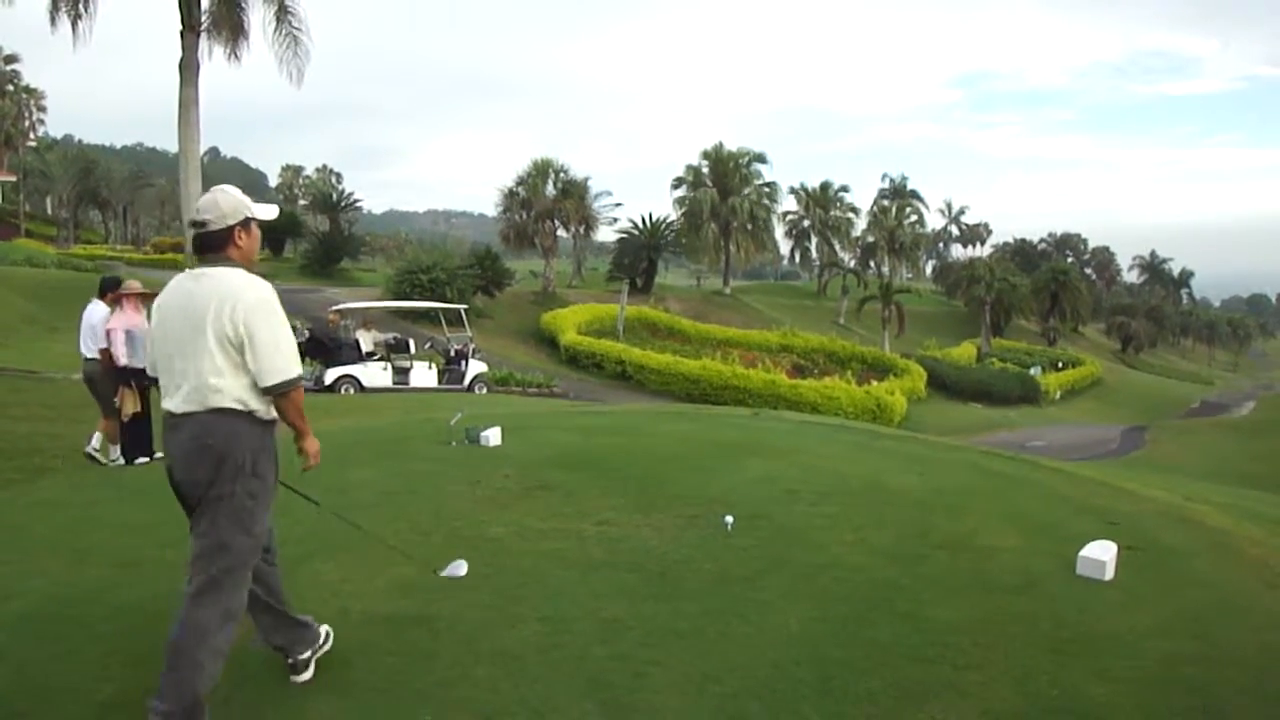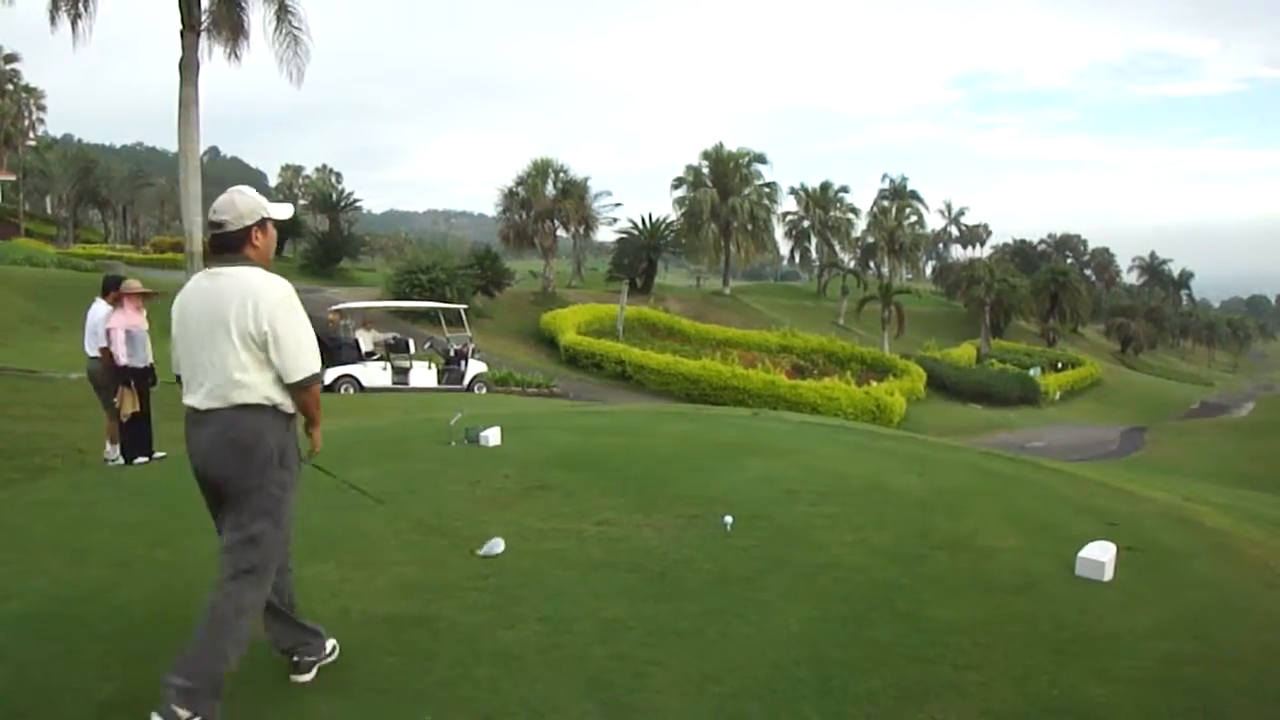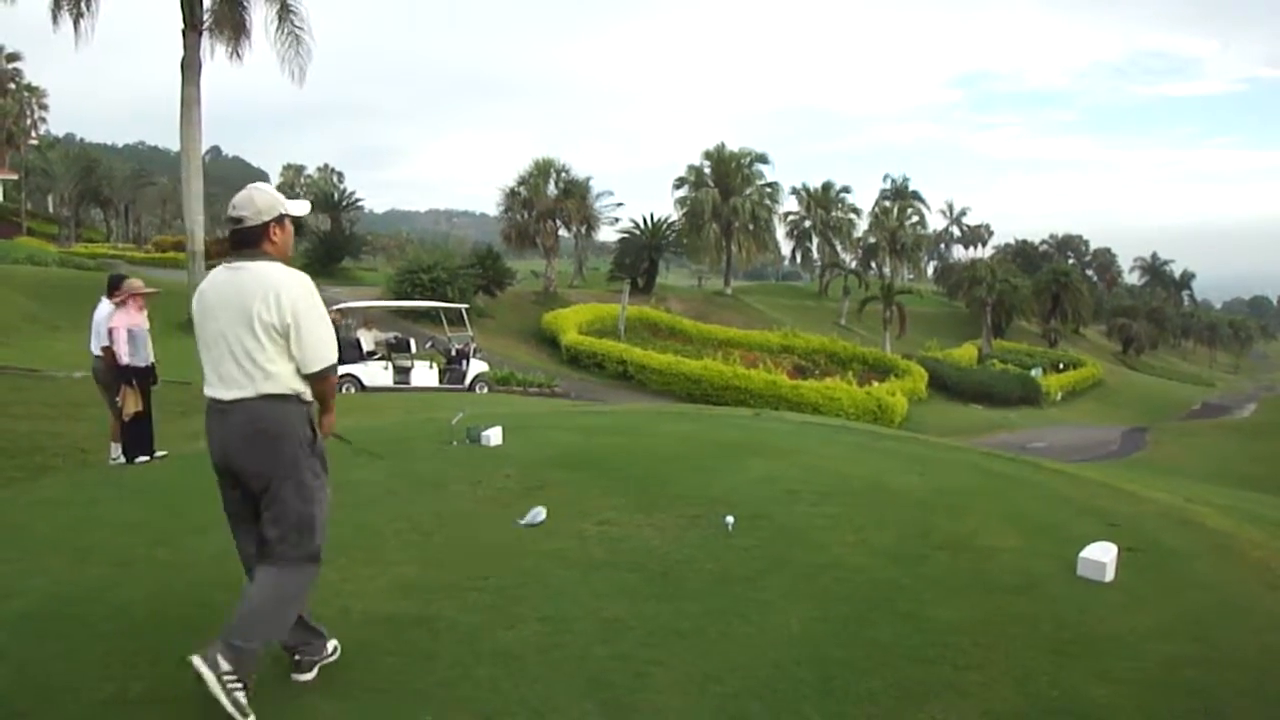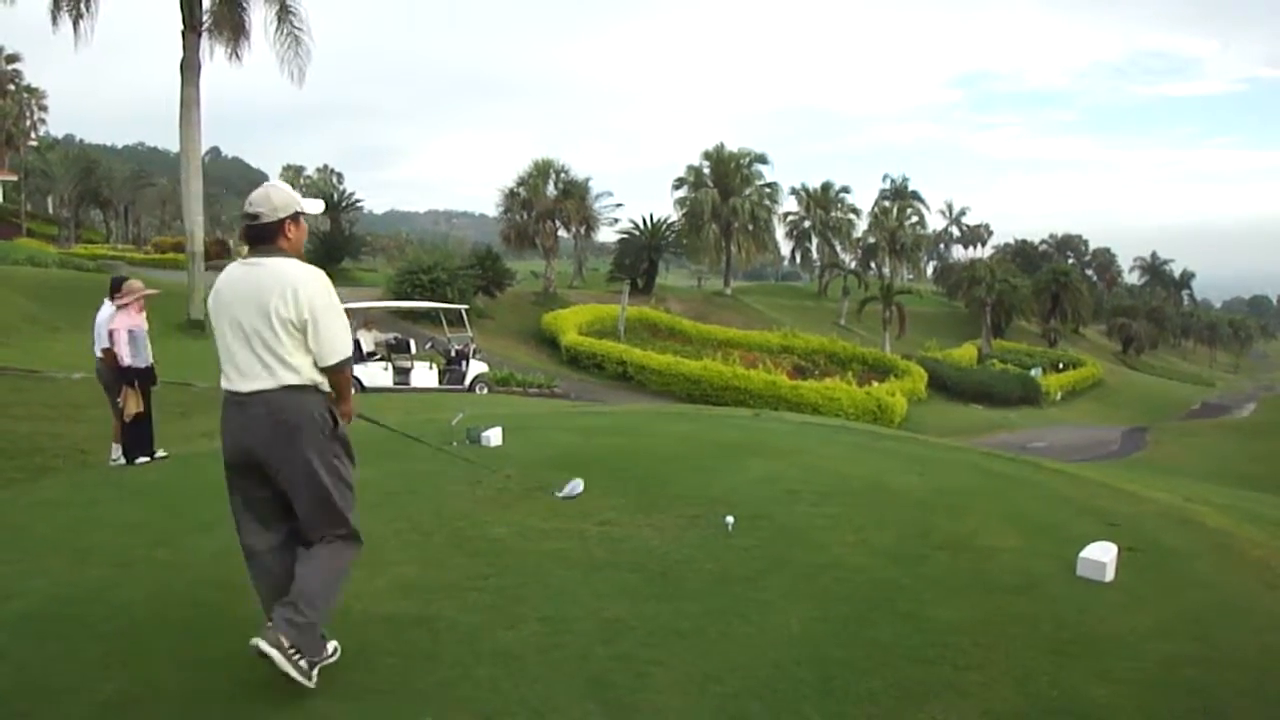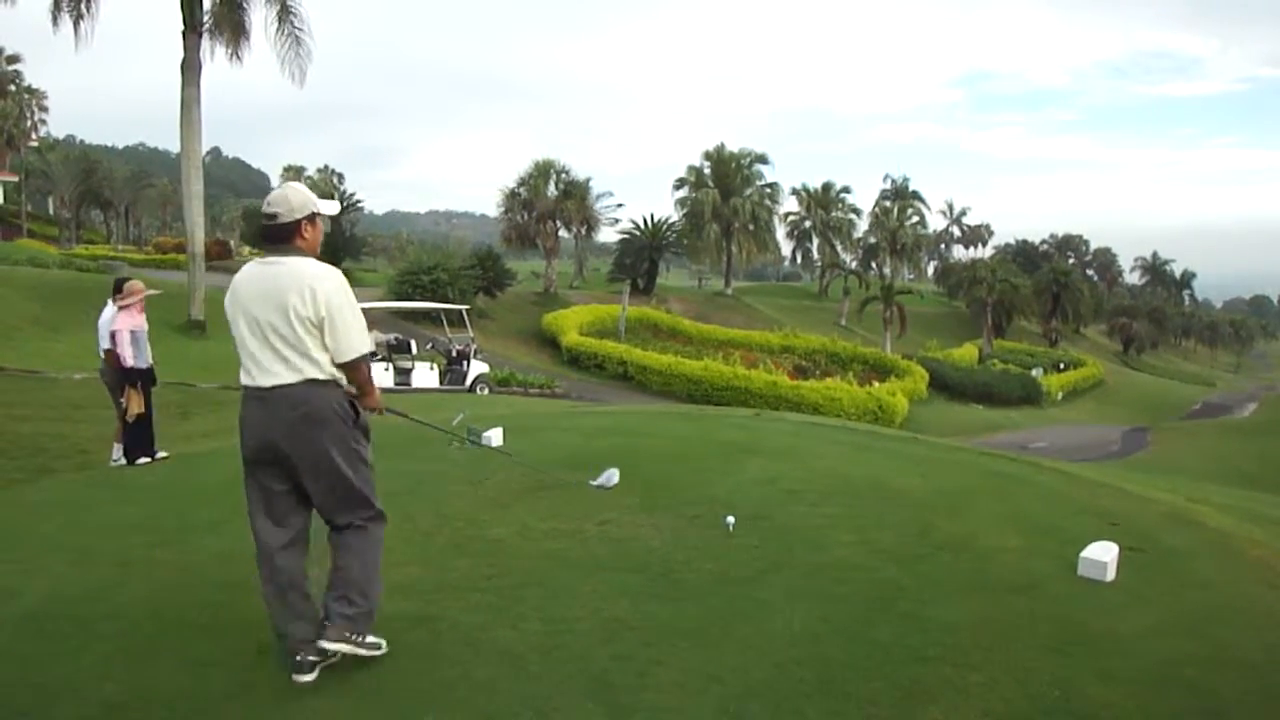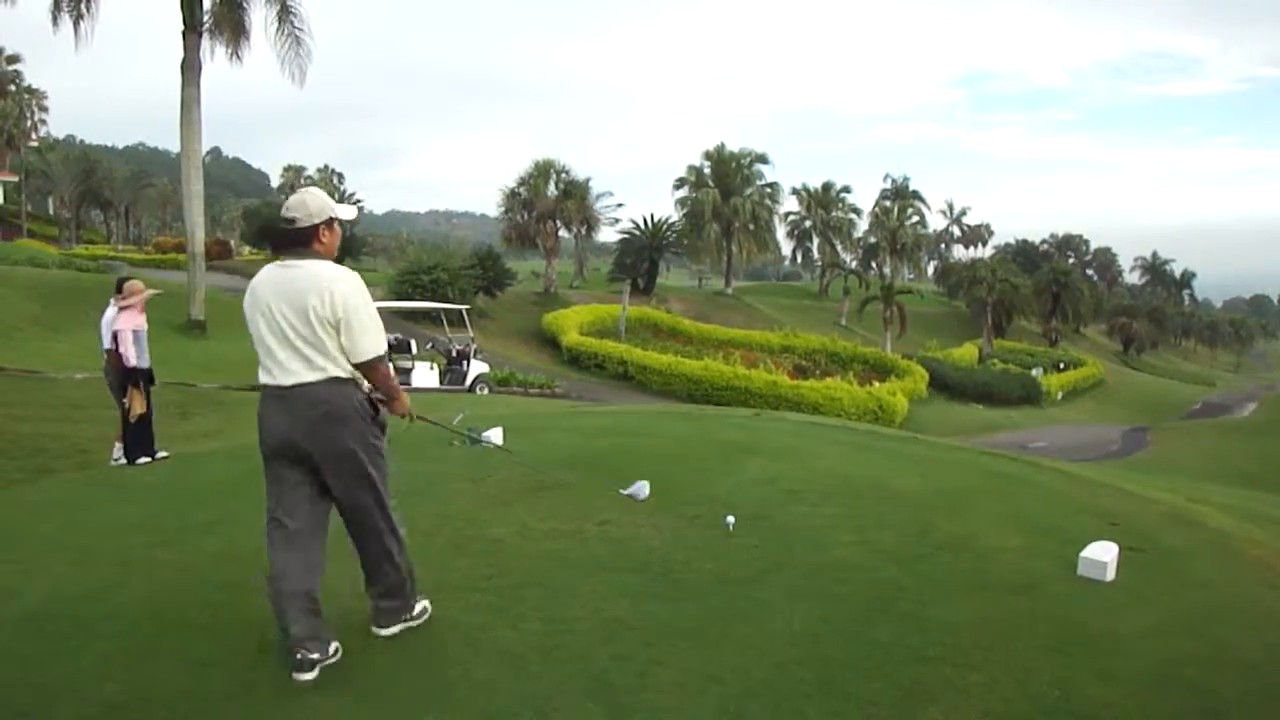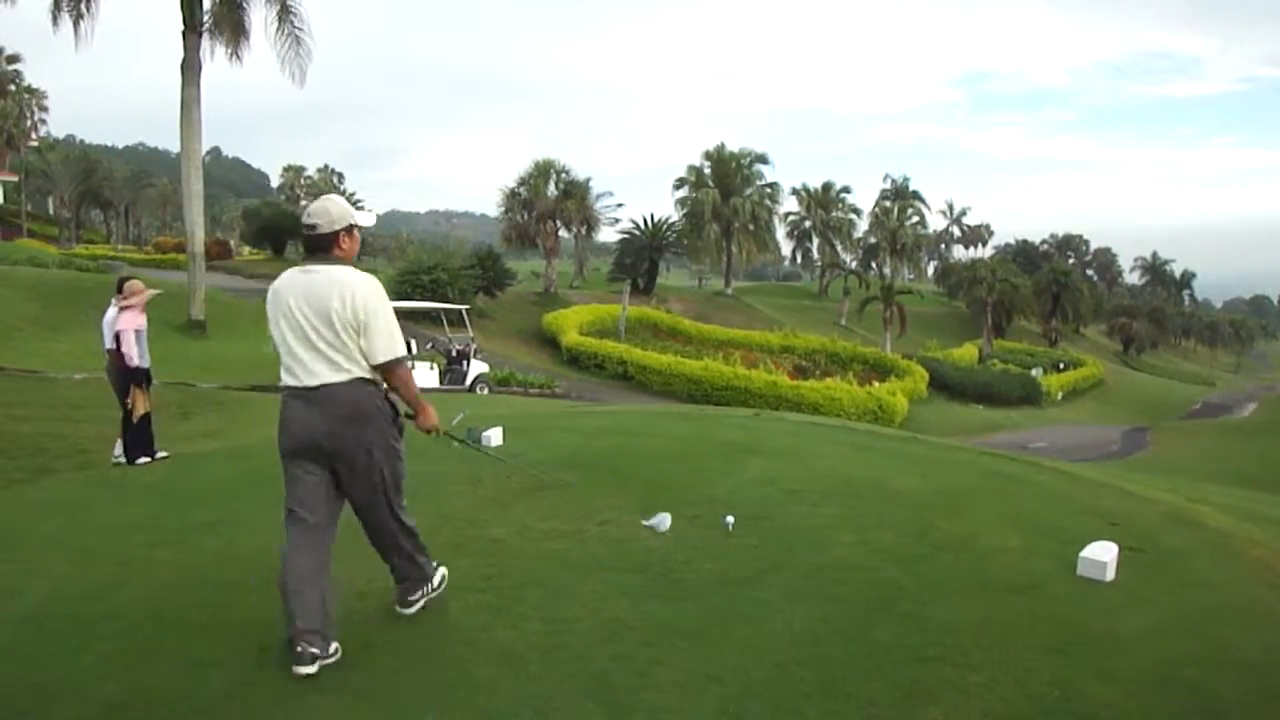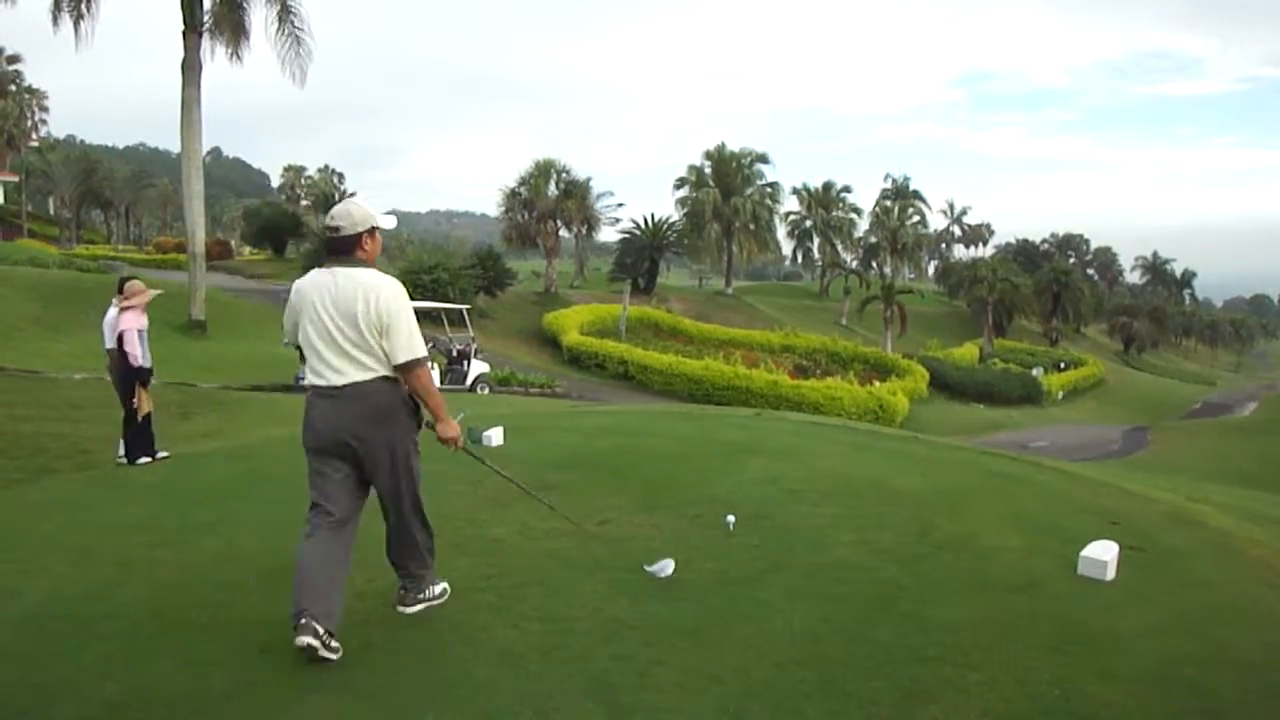
dt=0.1s
person 1, frame 1
left shoulder: (170, 294)
right shoulder: (250, 293)
left elbow: (160, 373)
right elbow: (283, 382)
right wrist: (305, 435)
left hip: (180, 437)
right hip: (232, 441)
left knee: (251, 551)
right knee: (217, 581)
left ankle: (297, 643)
person 1, frame 2
left shoulder: (189, 293)
right shoulder: (270, 290)
left elbow: (185, 370)
right elbow: (302, 377)
right wrist: (314, 424)
left hip: (202, 432)
right hip: (255, 435)
left knee: (262, 549)
right knee: (247, 569)
left ankle: (302, 646)
person 1, frame 3
left shoulder: (208, 288)
right shoulder: (291, 285)
right elbow: (321, 368)
right wrist: (325, 411)
left hip: (222, 424)
right hip: (277, 424)
left knee: (264, 547)
right knee: (295, 554)
left ankle: (305, 645)
right ankle: (229, 656)
person 1, frame 4
left shoulder: (223, 284)
right shoulder: (306, 280)
right elbow: (336, 359)
right wrist: (343, 399)
left hip: (238, 417)
right hip: (295, 415)
left knee: (267, 540)
right knee: (333, 532)
left ankle: (304, 643)
right ankle: (290, 633)
person 1, frame 5
left shoulder: (240, 282)
right shoulder: (323, 278)
right elbow: (352, 357)
right wrist: (367, 393)
left hip: (258, 412)
right hip: (315, 411)
left knee: (277, 534)
right knee: (356, 518)
left ankle: (303, 648)
right ankle: (345, 624)
person 1, frame 6
left shoulder: (258, 285)
right shoulder: (340, 281)
right elbow: (369, 358)
right wrist: (394, 397)
left hip: (277, 411)
right hip: (334, 409)
left knee: (291, 532)
right knee: (371, 515)
left ankle: (306, 645)
right ankle: (393, 608)
person 1, frame 7
left shoulder: (280, 288)
right shoulder: (361, 286)
right elbow: (390, 362)
right wrist: (421, 408)
left hip: (298, 411)
right hip: (356, 409)
left knee: (305, 525)
right knee: (384, 510)
left ankle: (307, 639)
right ankle: (415, 585)
person 1, frame 8
left shoulder: (303, 288)
right shoulder: (384, 288)
left elbow: (294, 335)
right elbow: (410, 363)
right wrist: (442, 416)
left hip: (322, 409)
right hip: (378, 406)
left knee: (328, 519)
right knee: (404, 505)
left ankle: (312, 619)
right ankle: (417, 585)
